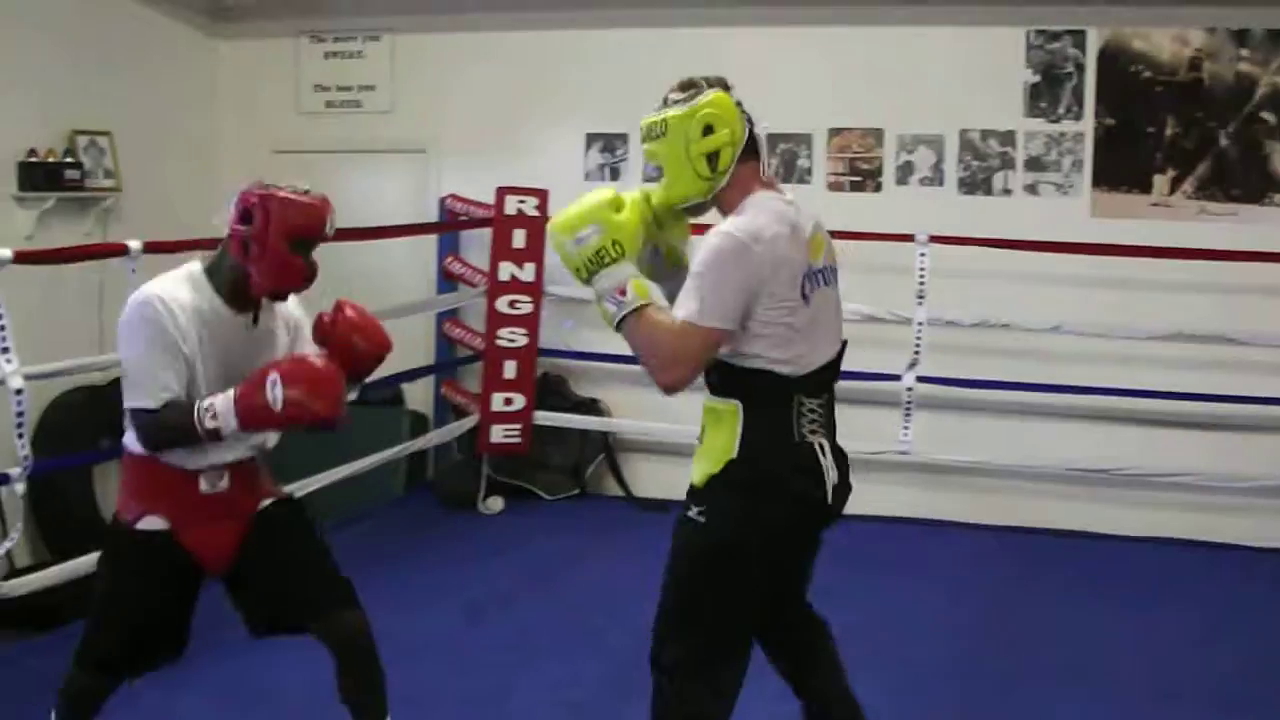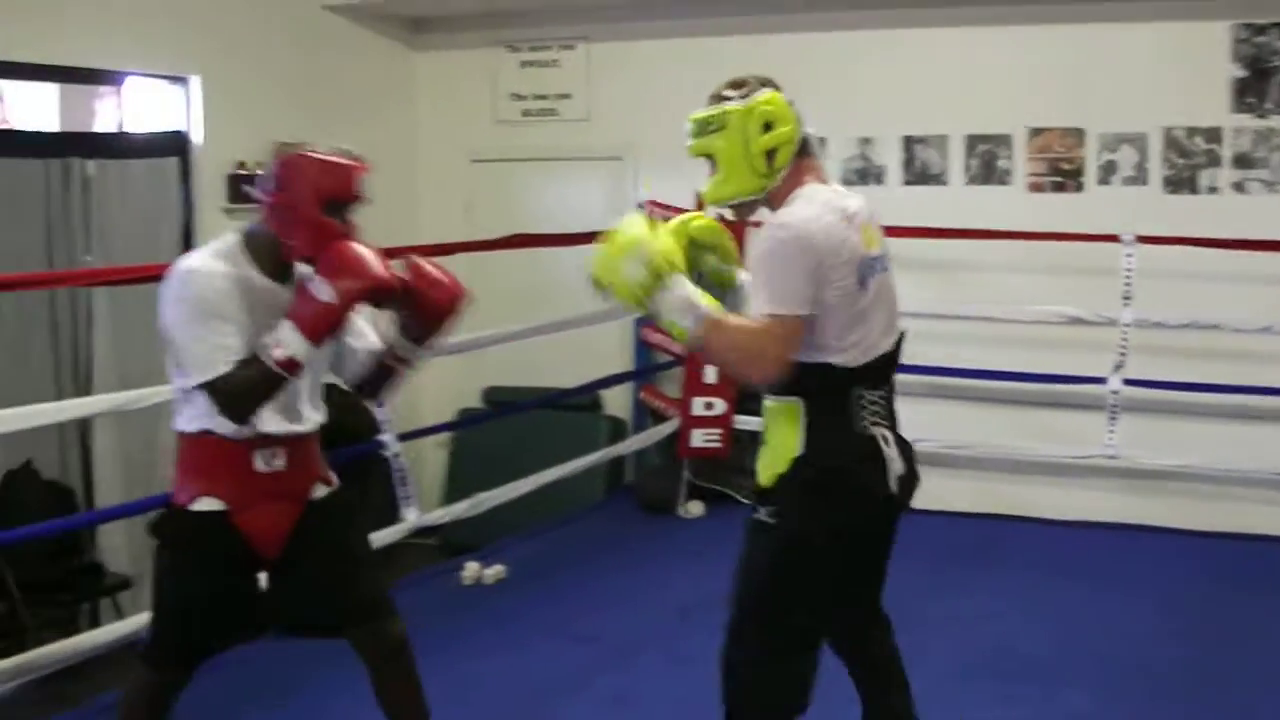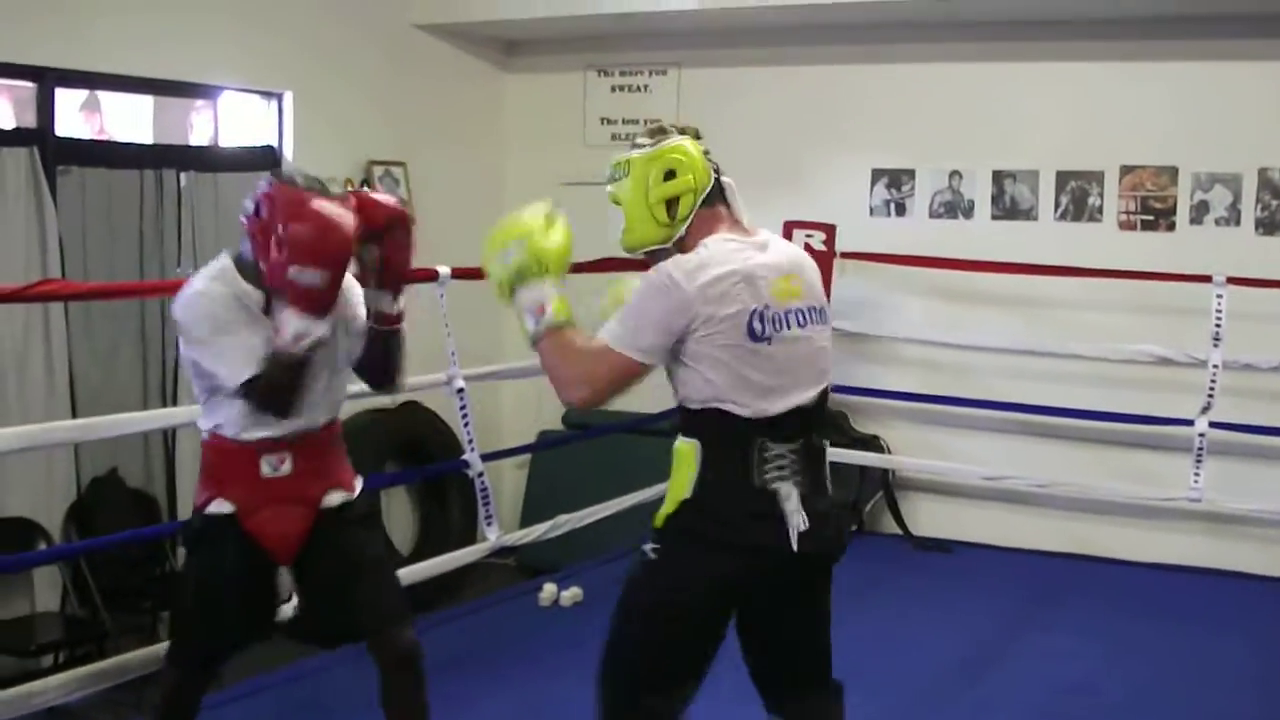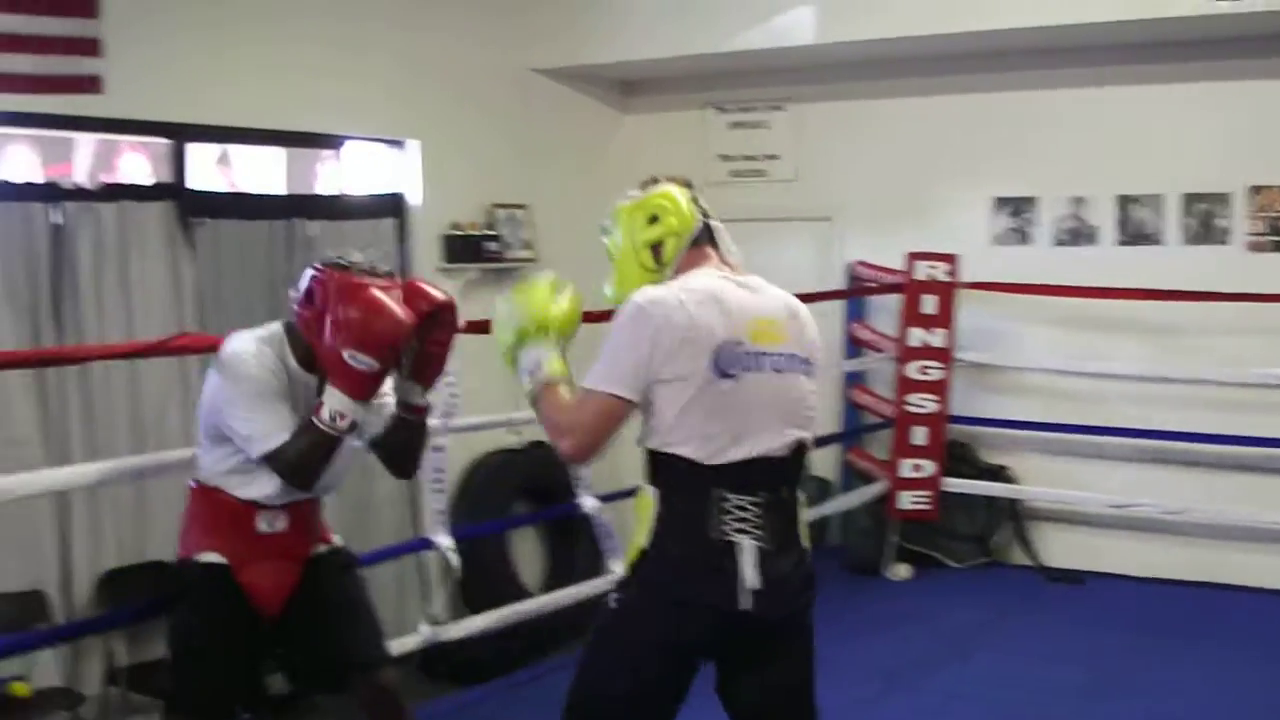
dt=1s
person 1, frame 1
left shoulder: (739, 238)
right shoulder: (800, 223)
left elbow: (672, 366)
left wrist: (610, 273)
right wrist: (662, 253)
left hip: (752, 478)
right hip: (809, 467)
left knee: (690, 656)
right knee: (783, 618)
person 1, frame 2
left shoulder: (793, 230)
right shoulder: (848, 210)
left elbow: (764, 363)
left wrist: (666, 293)
right wrist: (724, 266)
left hip: (820, 473)
right hip: (873, 461)
left knee: (763, 660)
right knee: (856, 623)
person 1, frame 3
left shoulder: (680, 279)
right shoulder: (798, 261)
left elbow: (582, 388)
left wrist: (533, 290)
left hip: (716, 523)
right hip: (808, 519)
person 1, frame 4
left shoulder: (655, 310)
right shoulder: (795, 314)
left elbow: (574, 439)
left wrist: (537, 355)
left hip: (679, 574)
right hip: (778, 571)
person 2, frame 1
left shoulder: (282, 307)
right shoulder: (160, 305)
left elbow: (311, 402)
right elbow: (153, 428)
left wrist: (341, 361)
right wrist: (246, 405)
left hip: (248, 492)
right hip: (161, 506)
left knee: (350, 629)
right knee: (102, 665)
person 2, frame 2
left shoulder: (317, 275)
right shoulder: (200, 277)
left elbow: (369, 384)
right elbow: (234, 401)
left wrist: (412, 330)
right wrist: (307, 322)
left hip: (302, 478)
right hip: (218, 489)
left knee: (384, 634)
right knee: (170, 662)
person 2, frame 3
left shoulder: (331, 276)
right shoulder: (203, 299)
left elbow: (382, 379)
right elbow: (276, 399)
left wrist: (385, 287)
right wrist: (304, 303)
left hip: (325, 482)
right hip: (238, 491)
left knee: (396, 640)
right knee: (194, 657)
person 2, frame 4
left shoulder: (361, 365)
right shoulder: (245, 359)
left elbow: (402, 463)
right elbow: (298, 470)
left wrist: (418, 379)
right wrist: (351, 385)
left hip: (302, 535)
right hip: (223, 543)
left knee: (375, 680)
